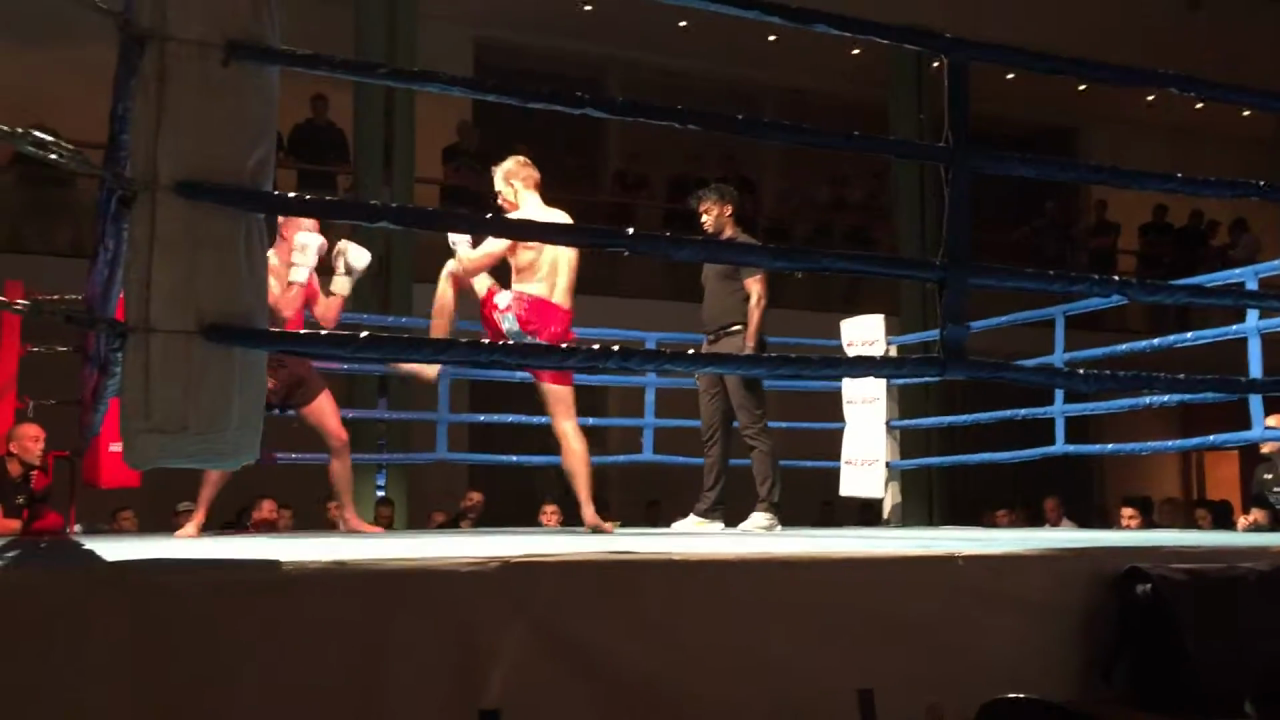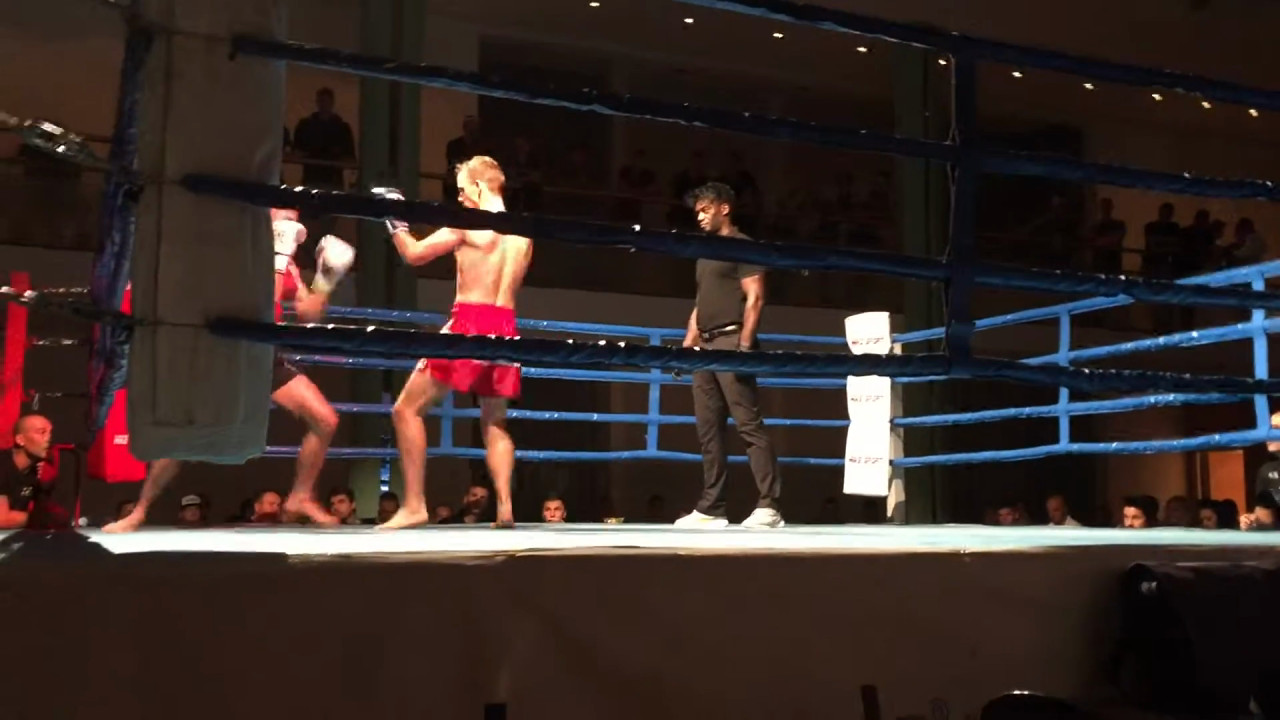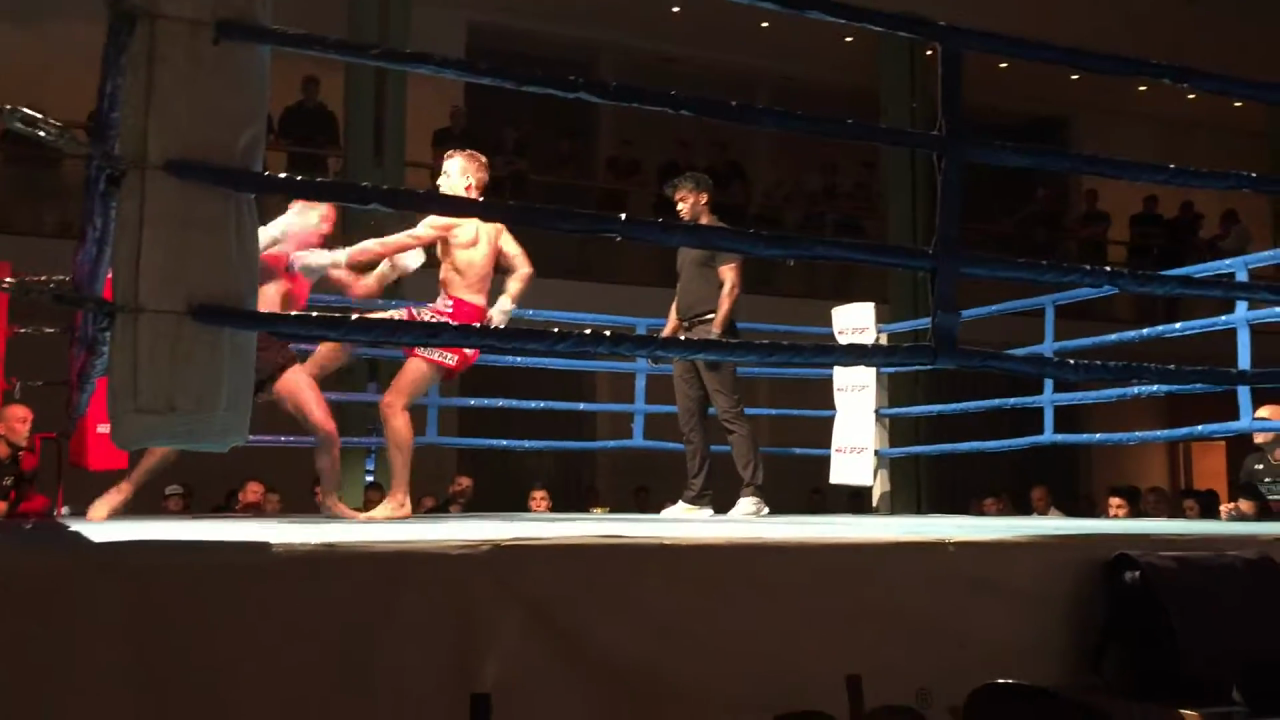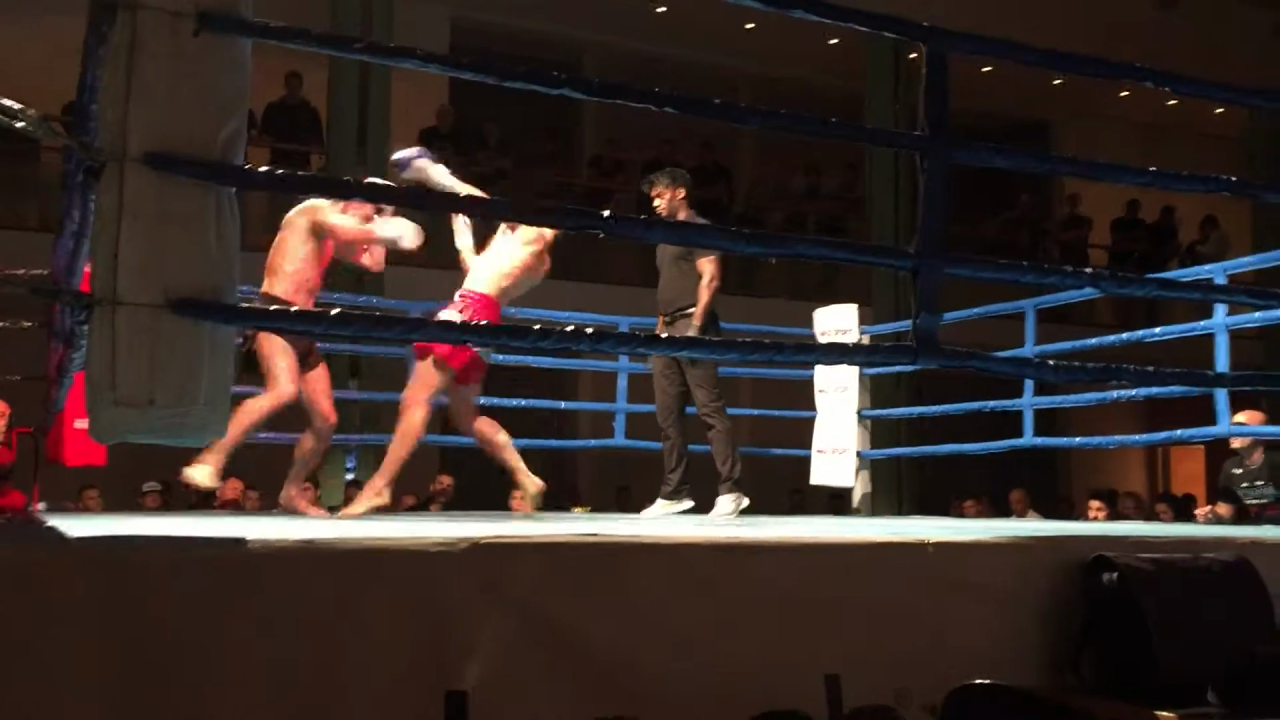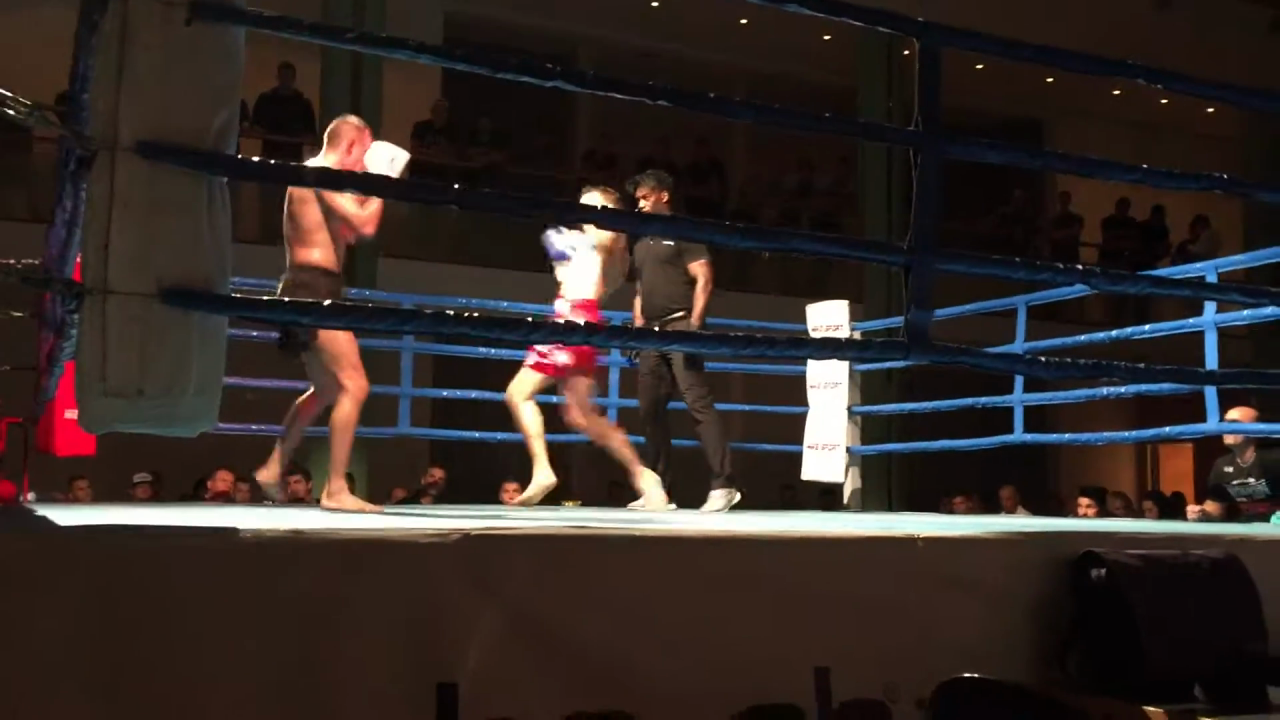
dt=0.3s
person 1, frame 1
left shoulder: (518, 222)
right shoulder: (565, 221)
left elbow: (468, 266)
left wrist: (458, 240)
left hip: (522, 313)
right hip: (558, 328)
left knee: (451, 271)
right knee: (566, 424)
left ankle: (430, 361)
right ankle: (588, 512)
person 1, frame 2
left shoulder: (470, 224)
right shoulder: (521, 231)
left elbow: (415, 254)
left wrist: (395, 220)
left hip: (470, 327)
right hip: (503, 330)
left knee: (406, 411)
right knee: (493, 427)
left ankle: (414, 506)
right ankle: (505, 506)
person 1, frame 3
left shoulder: (451, 219)
right shoulder: (493, 225)
left elbow: (386, 246)
right elbow: (523, 269)
left wrist: (330, 258)
right wrist: (504, 306)
left hip: (457, 323)
right hip: (445, 315)
left knee: (393, 404)
left ankle: (399, 499)
person 1, frame 4
left shoulder: (539, 229)
right shoulder: (542, 263)
left elbow: (480, 200)
left wrist: (432, 174)
right wrist: (462, 233)
left hip: (470, 312)
right hip: (485, 319)
left knee: (416, 401)
right knee: (466, 415)
left ankle: (378, 489)
right ankle: (526, 478)
person 1, frame 5
left shoulder: (608, 231)
left elbow: (598, 241)
left wrist: (571, 245)
right wrist: (563, 262)
left hip: (578, 318)
right hip: (568, 320)
left knee: (582, 416)
right knee: (516, 394)
left ankle: (643, 476)
right ankle: (541, 471)
person 2, frame 1
left shoulder: (745, 246)
left elbow: (758, 299)
left wrist: (750, 347)
right wrist: (703, 351)
left hip: (738, 342)
right hip: (714, 348)
left knee: (752, 427)
right knee: (713, 432)
left ankle: (766, 510)
right ankle: (708, 511)
person 2, frame 2
left shoulder: (742, 246)
right shoulder: (705, 255)
left elbow: (755, 298)
left wrist: (745, 346)
right wrist: (685, 347)
left hip: (731, 342)
right hip: (706, 348)
left knee: (748, 424)
right knee: (708, 430)
left ankle: (768, 506)
right ankle: (710, 508)
person 2, frame 3
right shoulder: (687, 244)
left elbow: (731, 286)
left wrist: (716, 332)
right wrist: (664, 337)
left hip: (710, 331)
right hip: (686, 337)
left knee: (729, 412)
right knee: (690, 420)
left ankle: (752, 493)
right ankle: (696, 498)
person 2, frame 4
left shoulder: (699, 229)
right shoulder: (666, 239)
left elbow: (711, 279)
left wrist: (695, 326)
right wrist: (658, 333)
left hip: (692, 325)
right hip: (669, 330)
left knee: (709, 407)
right knee: (667, 412)
left ankle: (730, 490)
right ankle: (673, 492)
person 2, frame 5
right shoulder: (642, 244)
left elbow: (704, 282)
left wrist: (694, 327)
left hip: (680, 328)
right hip: (653, 334)
left knee: (699, 404)
right knee: (650, 411)
left ankle: (722, 485)
person 3, frame 1
left shoulder: (306, 273)
right shoulder: (262, 265)
left elbow: (327, 320)
right elbow: (286, 311)
left wrist: (343, 277)
right wrist: (302, 266)
left hip: (296, 362)
right hip: (261, 361)
left knee: (339, 439)
left ankle: (349, 517)
right ankle: (198, 517)
person 3, frame 2
left shoulder: (287, 266)
left elbow: (310, 313)
left wrist: (326, 277)
right wrist: (282, 254)
left hip: (269, 358)
left knee: (326, 419)
left ankle: (301, 497)
right ankle: (139, 512)
person 3, frame 3
right shoulder: (268, 241)
left elbow: (360, 289)
left wrist: (390, 269)
left hip: (276, 351)
left knee: (326, 429)
left ankle: (331, 500)
right ankle: (124, 490)
person 3, frame 4
left shoulder: (330, 232)
right shoulder: (317, 209)
left elbow: (374, 263)
right elbow: (354, 235)
left wrist: (382, 218)
right wrist: (394, 232)
left knee: (326, 420)
right knee: (284, 390)
left ankle: (293, 493)
right ankle: (210, 461)
person 3, frame 5
right shoulder: (322, 174)
left elbow: (347, 235)
right elbow: (363, 226)
left hip: (314, 291)
right hip: (312, 290)
left knee: (325, 388)
right knee: (354, 385)
left ankle: (274, 468)
right ankle: (336, 489)
